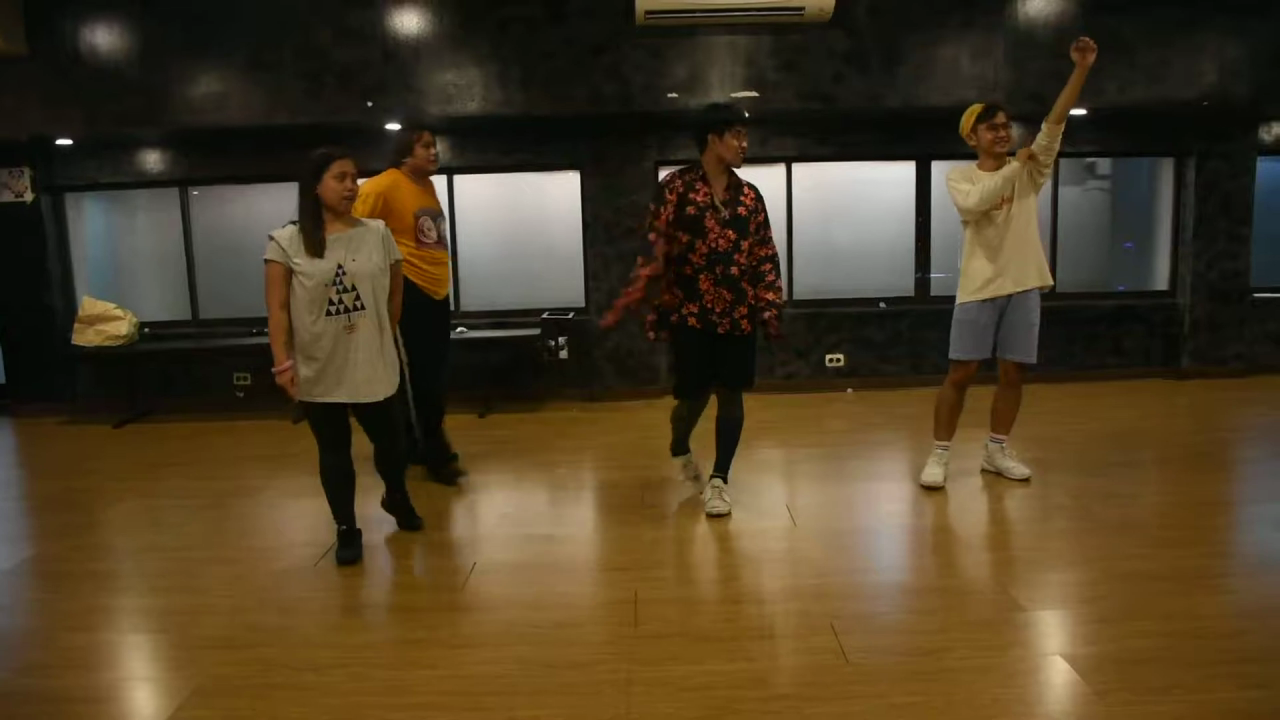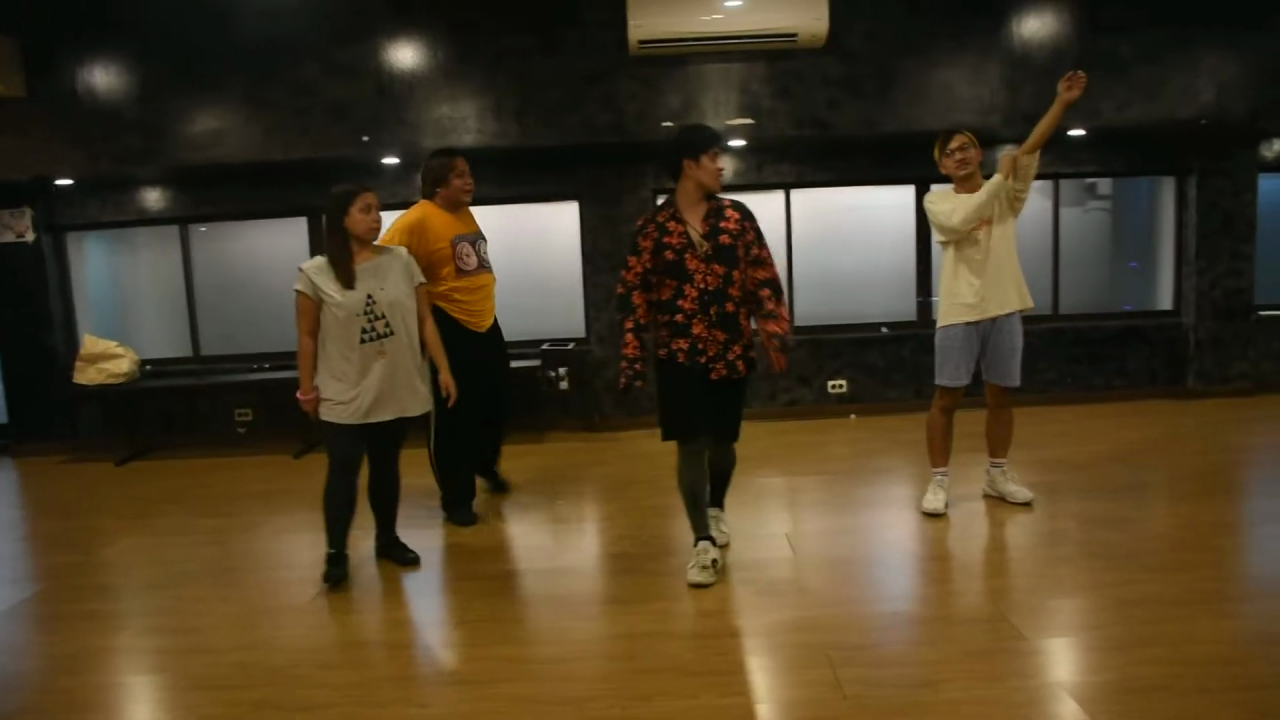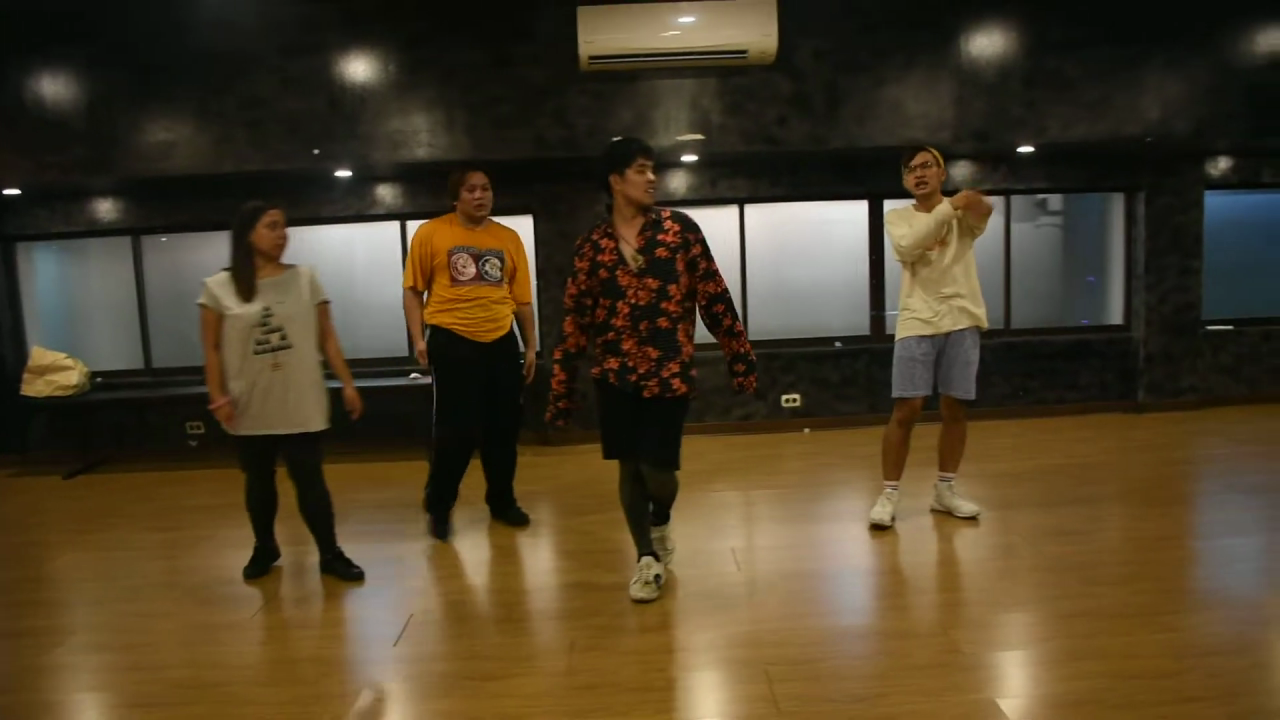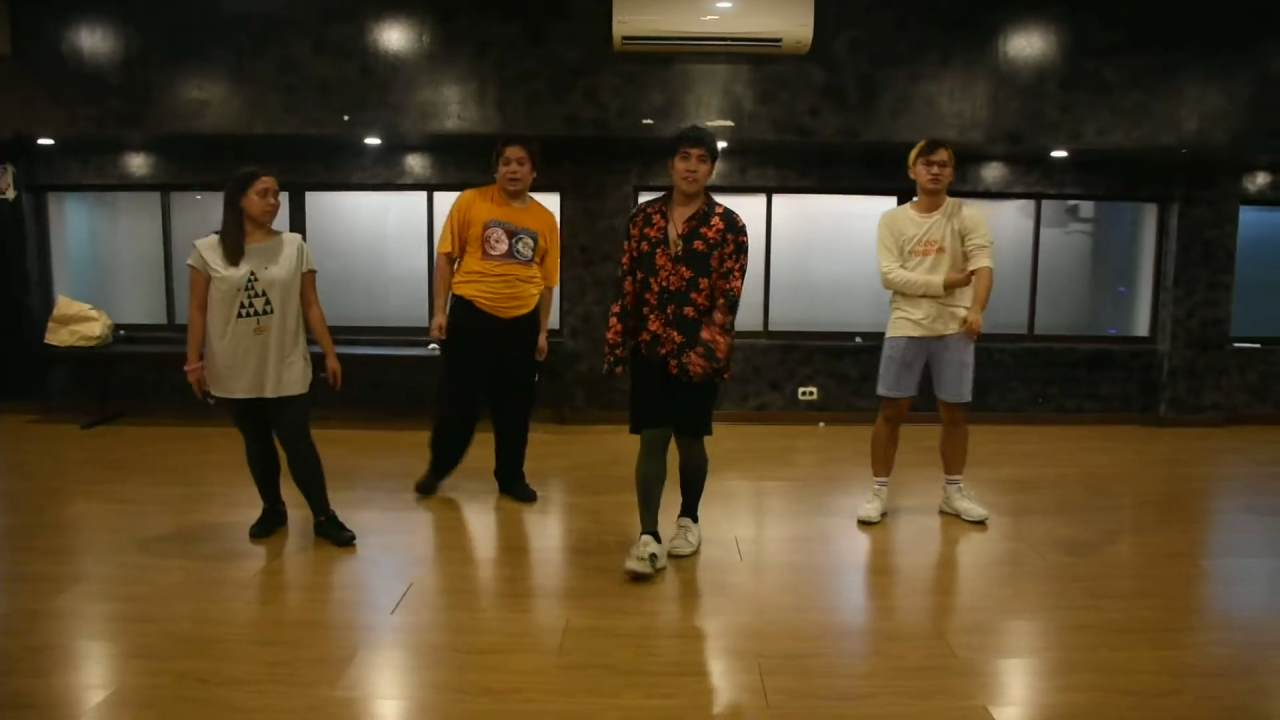
dt=0.7s
person 1, frame 1
left shoulder: (749, 195)
right shoulder: (677, 186)
left elbow: (765, 256)
right elbow: (657, 244)
left wrist: (769, 304)
right wrist: (632, 296)
left hip: (737, 314)
right hip: (688, 312)
left knee: (731, 396)
right knee: (693, 397)
left ankle: (719, 479)
right ankle: (679, 449)
person 1, frame 2
left shoulder: (738, 217)
right shoulder: (652, 227)
left elbow: (765, 277)
right elbow: (634, 292)
left wrist: (774, 330)
right wrist: (632, 355)
left hip: (731, 353)
right hip: (679, 356)
left knee: (723, 444)
right knee: (691, 446)
left ankle: (715, 507)
right ankle: (704, 543)
person 1, frame 3
left shoulder: (681, 228)
right shoulder: (591, 245)
left elbow: (713, 296)
right elbow: (575, 318)
left wrist: (740, 354)
right wrist: (561, 386)
left hip: (669, 372)
right hip: (614, 374)
left knee: (658, 469)
right knee: (630, 467)
left ankle: (660, 522)
right ankle: (647, 558)
person 1, frame 4
left shoulder: (727, 225)
right shoulder: (645, 215)
left elbow: (728, 295)
right elbow: (629, 283)
left wrist: (708, 349)
right wrist: (616, 337)
left hip: (698, 352)
right hip: (648, 348)
left knee: (689, 439)
right knee: (652, 441)
left ankle: (688, 519)
right ankle: (648, 539)
person 2, frame 1
left shoulder: (1031, 172)
right shoulder: (959, 177)
left elbow: (1055, 123)
right elbow: (974, 204)
left wrist: (1081, 69)
right wrist: (1014, 166)
left hip: (1023, 286)
right hip: (978, 288)
left knee: (1012, 374)
right knee: (960, 373)
left ankle: (996, 451)
right ankle: (940, 454)
person 2, frame 2
left shoulder: (1008, 191)
right shoulder: (936, 201)
left elbow: (1030, 149)
right elbow: (959, 222)
left wrist: (1061, 102)
right wrist: (999, 177)
left hip: (1004, 308)
right hip: (958, 312)
left knee: (1000, 396)
right knee: (947, 398)
left ankle: (998, 475)
right ankle: (939, 481)
person 2, frame 3
left shoulder: (962, 214)
right shoulder: (896, 217)
left elbow: (982, 209)
right elbow: (908, 246)
left wrist: (974, 203)
right wrist: (948, 207)
left hip: (961, 323)
right hip: (917, 324)
left knee: (955, 410)
right knee: (905, 411)
left ankle: (945, 490)
right ankle: (889, 494)
person 2, frame 4
left shoulder: (967, 216)
right shoulder: (892, 220)
left elbow: (983, 267)
right elbow: (890, 276)
left wrist: (977, 310)
right wrist: (942, 282)
left hip: (954, 328)
right hip: (906, 327)
left knee: (954, 413)
right knee: (891, 411)
left ankle: (954, 492)
right ankle: (879, 492)
person 3, frame 1
left shoulder: (377, 234)
right shoulder: (286, 242)
left elbow: (394, 297)
right elbow: (277, 308)
left wrist: (380, 341)
right wrist: (283, 363)
left hip: (373, 365)
right hip: (317, 370)
left knee: (389, 439)
right knee: (333, 450)
left ankle: (397, 498)
right ankle: (347, 530)
person 3, frame 2
left shoulder: (401, 262)
right shoulder: (315, 274)
left elbow: (424, 321)
right elbow: (308, 336)
left wrist: (443, 369)
right wrist: (307, 389)
left hip: (396, 389)
right hip: (343, 395)
left knee: (386, 467)
right knee: (343, 471)
left ankle: (387, 539)
right ankle: (336, 554)
person 3, frame 3
left shoulder: (304, 279)
right shoulder: (218, 288)
left elbow: (327, 338)
right elbow: (212, 349)
left wrist: (347, 383)
right wrist: (218, 398)
left hip: (300, 403)
right hip: (250, 407)
left knee: (309, 479)
right knee: (258, 480)
left ankle: (330, 553)
right ankle: (265, 547)
person 3, frame 4
left shoulder: (294, 246)
right shoulder: (208, 250)
left elbow: (311, 306)
right elbow: (198, 311)
left wrist: (330, 353)
right wrist: (195, 361)
left hip: (286, 367)
right hip: (235, 370)
left knee: (297, 441)
right knee: (257, 442)
left ankle: (324, 517)
right ankle: (273, 509)
person 4, frame 1
left shoulder: (427, 186)
right shoulder: (384, 187)
left hip: (436, 293)
right hip: (406, 292)
left knee: (432, 374)
right knee: (419, 376)
left ankle: (419, 447)
right ankle: (436, 454)
person 4, frame 2
left shoulder: (464, 212)
right shoulder: (417, 220)
left hip: (485, 326)
right hip: (447, 328)
left knee: (496, 403)
right knee: (453, 416)
left ankle: (483, 464)
right ankle: (457, 498)
person 4, frame 3
left shoulder: (509, 238)
right shoulder: (430, 233)
left elbow: (522, 298)
right elbow: (413, 290)
left wrist: (530, 346)
right wrist: (418, 338)
left hip: (501, 343)
right hip: (451, 342)
left knee: (503, 428)
right knee: (456, 429)
left ankle: (503, 501)
right ankle: (439, 507)
person 4, frame 4
left shoulder: (546, 219)
right shoulder: (469, 202)
left elbow: (546, 280)
right elbow: (445, 258)
left wrist: (542, 330)
right wrist: (440, 310)
left hip: (521, 321)
right hip: (471, 314)
left knee: (515, 404)
right knee: (459, 398)
left ankle: (511, 477)
right ankle: (437, 469)
